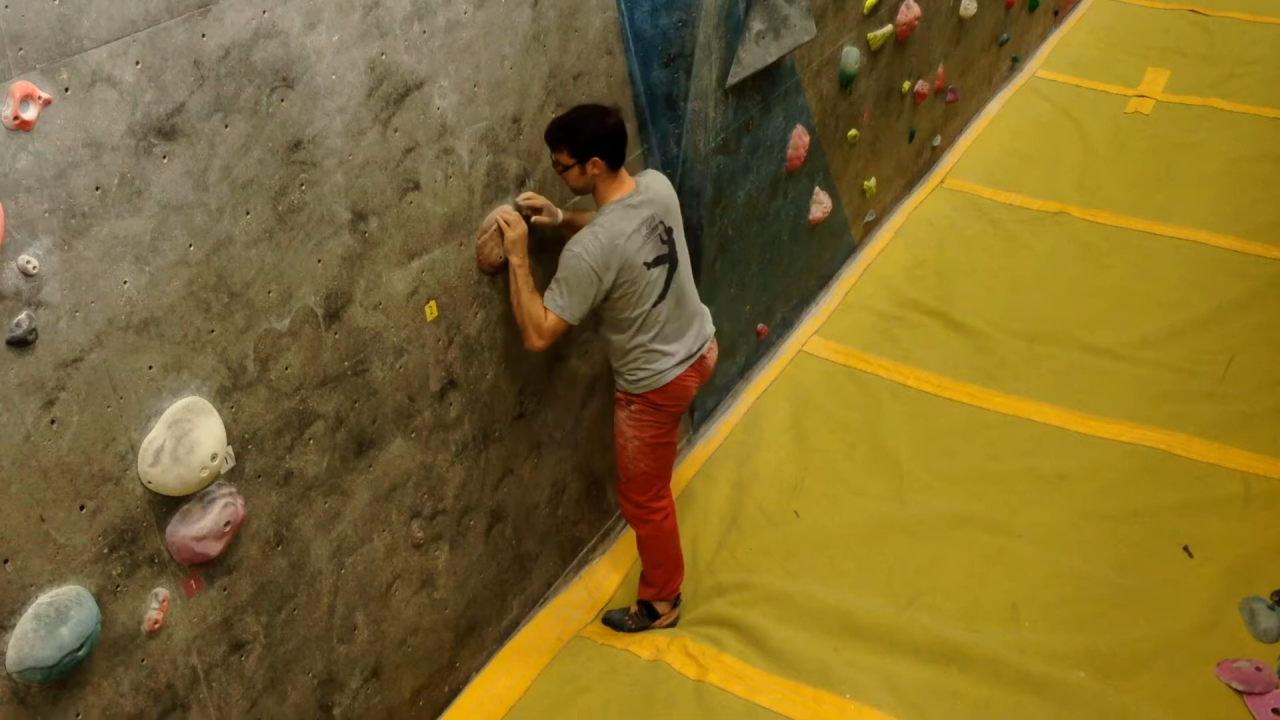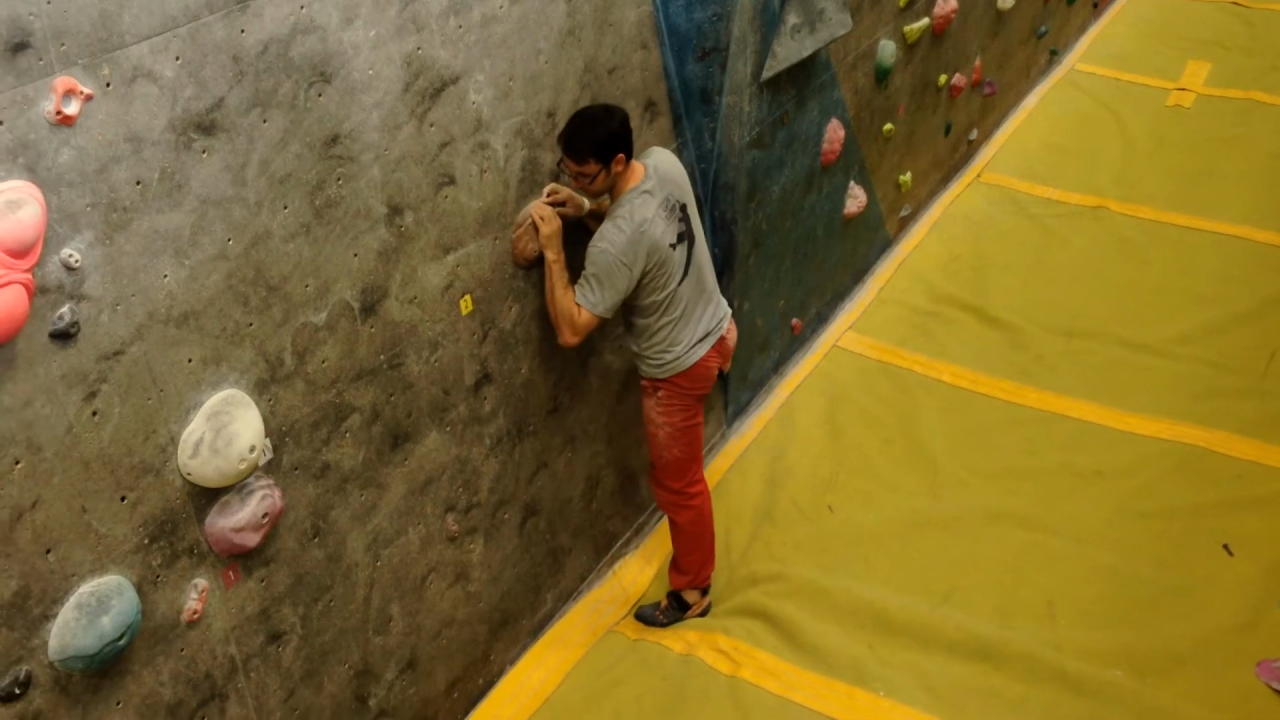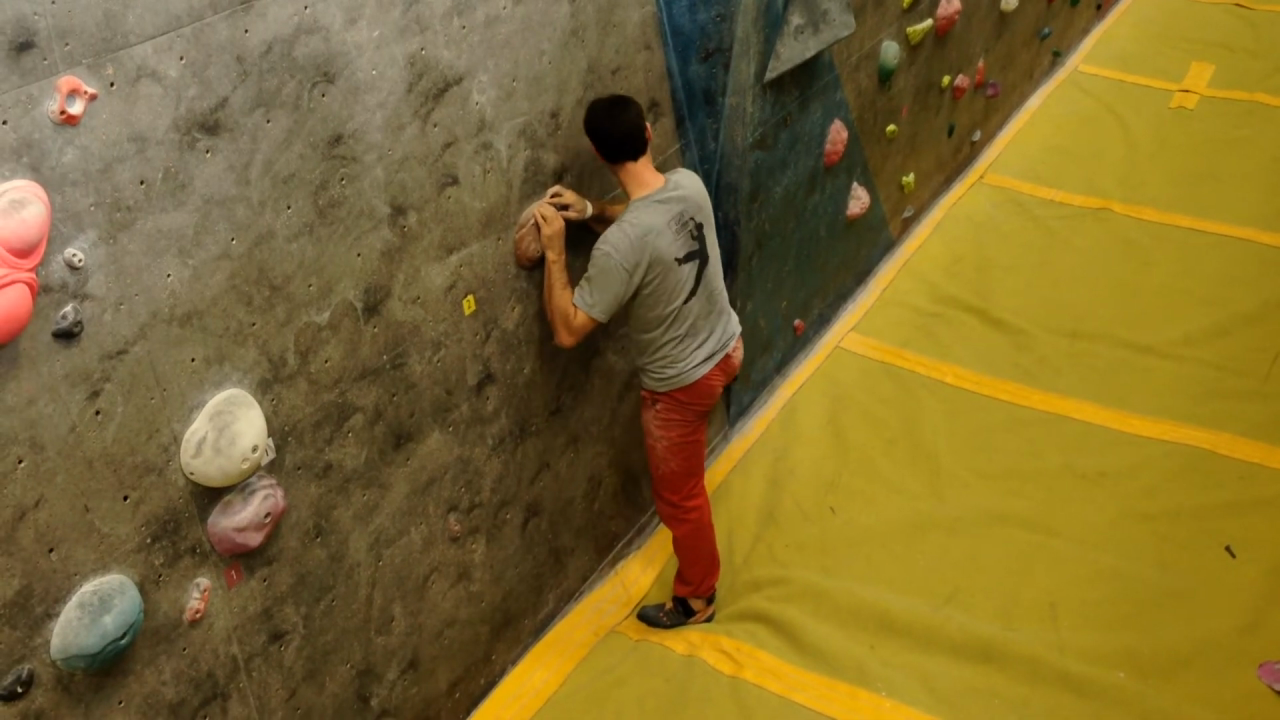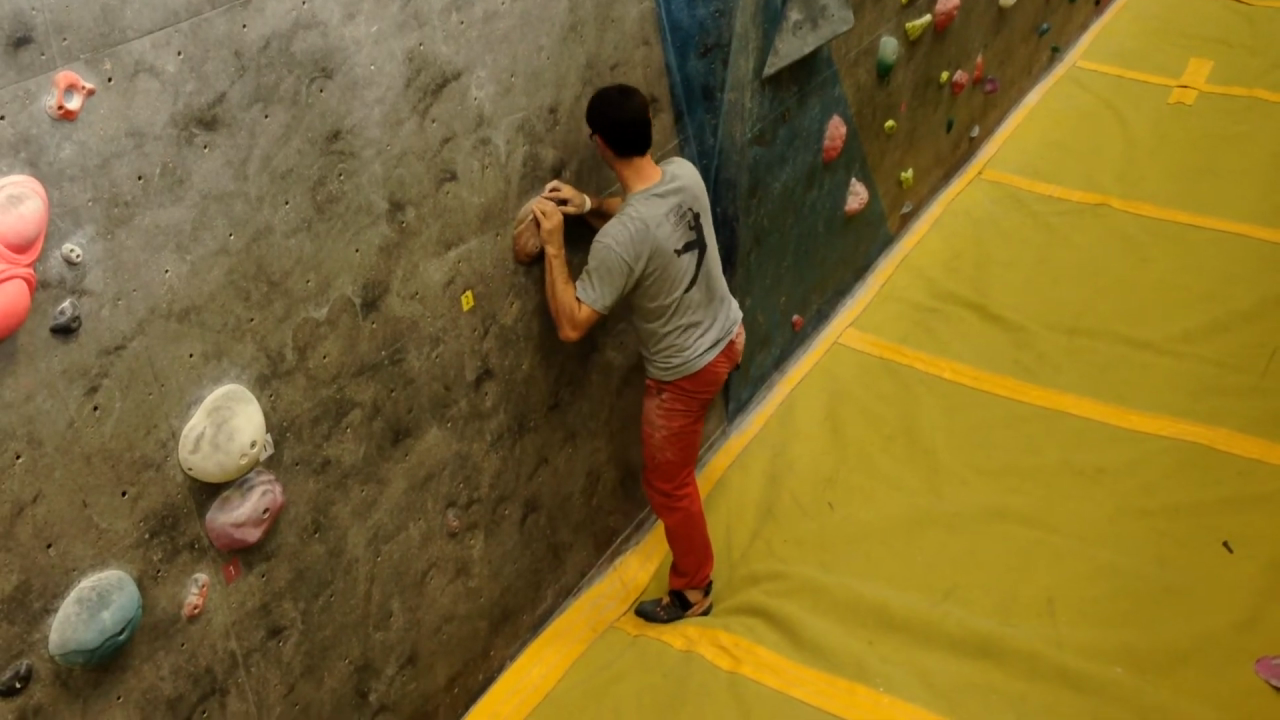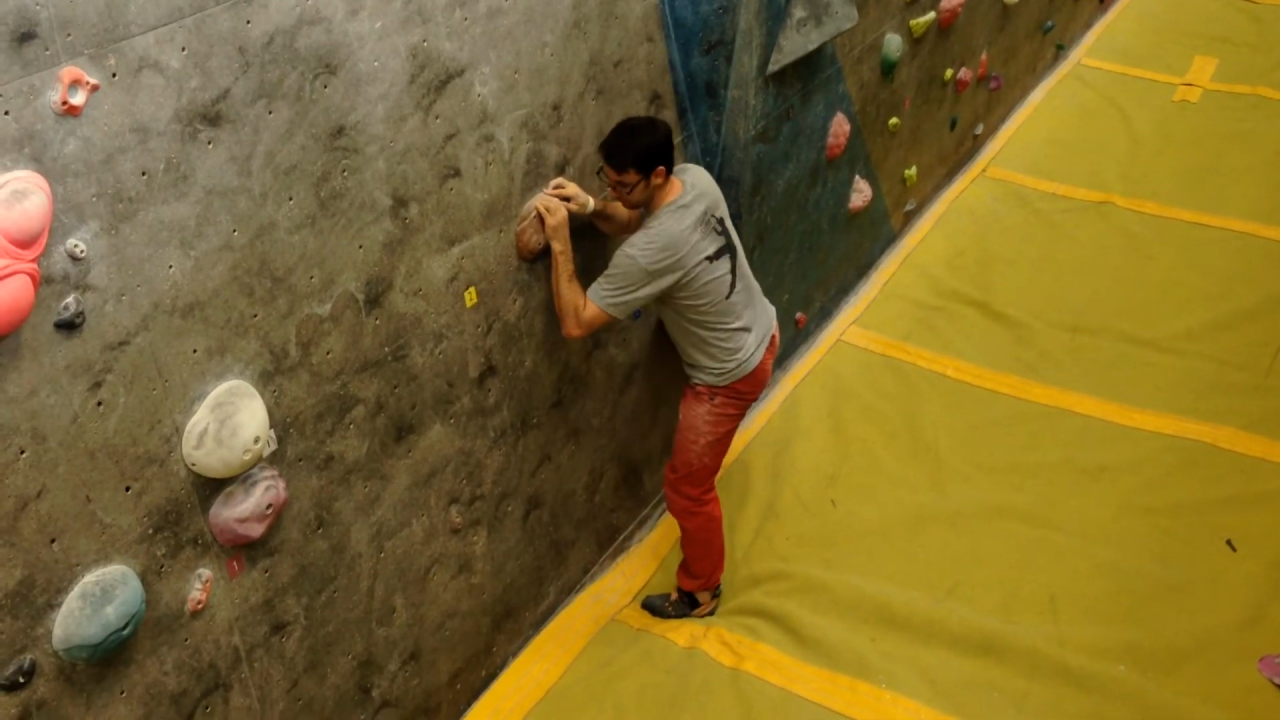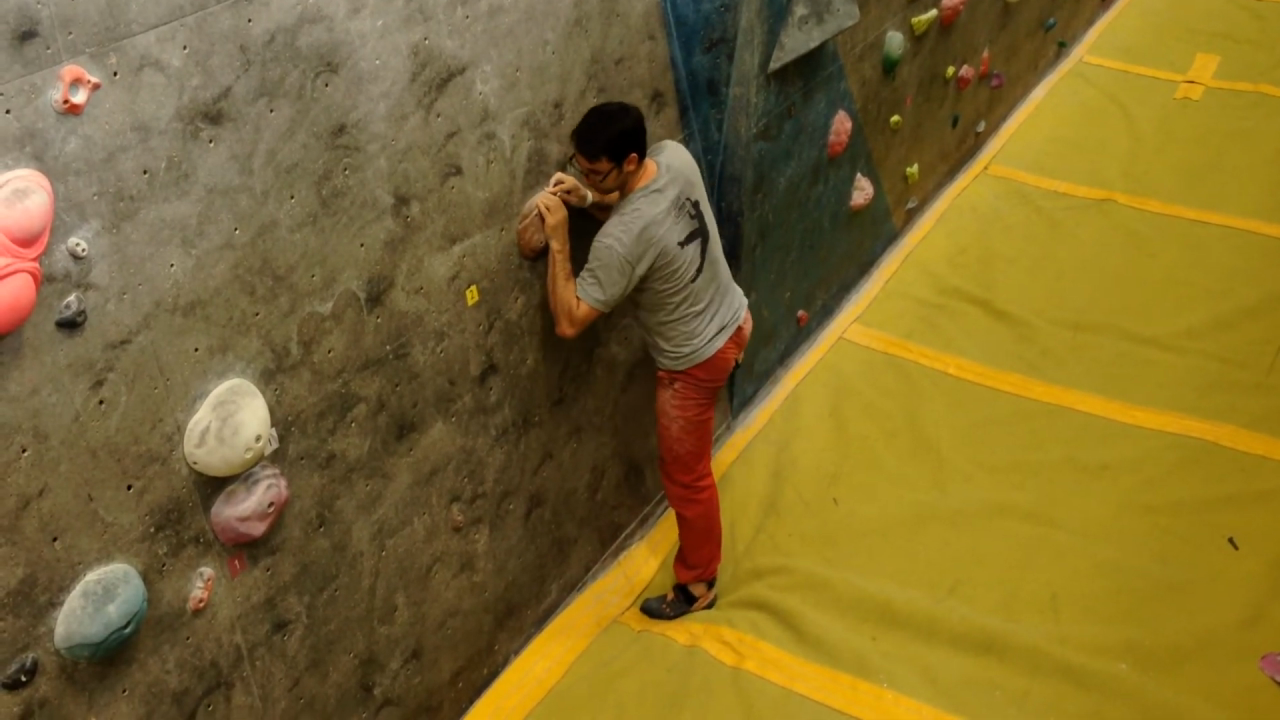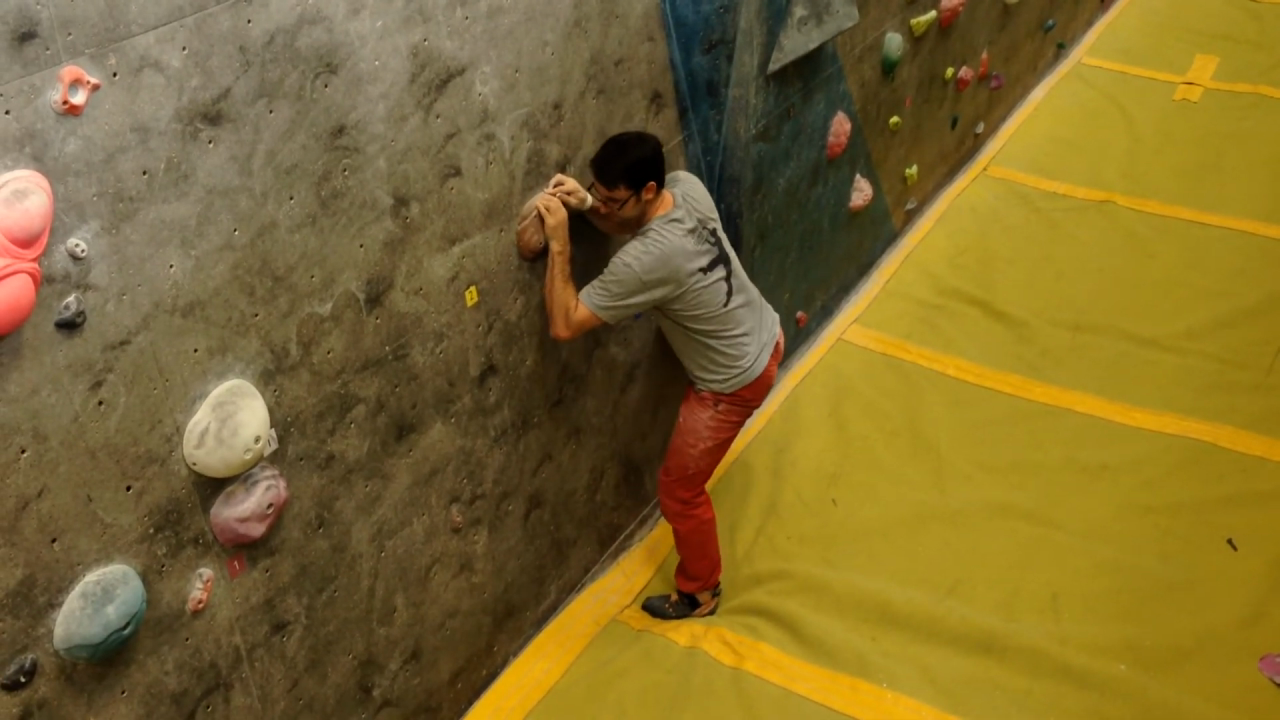
dt=0.7s
person 1, frame 1
left shoulder: (589, 253)
right shoulder: (657, 185)
left elbow: (538, 335)
left wrist: (517, 257)
right wrist: (561, 218)
left hip: (655, 385)
right hip: (701, 345)
left knee: (644, 499)
left ankle: (660, 603)
person 1, frame 2
left shoulder: (617, 243)
right shoulder: (664, 161)
left elbow: (570, 330)
left wrist: (553, 250)
right wrist: (585, 207)
left hip: (677, 368)
right hip: (718, 326)
left knee: (679, 485)
left ankle: (691, 592)
right ankle: (722, 368)
person 1, frame 3
left shoulder: (620, 247)
right shoulder: (689, 183)
left elbow: (567, 332)
left wrist: (554, 250)
right wrist: (591, 210)
left hip: (680, 384)
right hip: (726, 343)
left knee: (679, 498)
left ankle: (696, 599)
right ankle: (731, 378)
person 1, frame 4
left shoulder: (620, 241)
right shoulder: (684, 173)
left elbow: (571, 326)
left wrist: (553, 245)
right wrist: (588, 205)
left hip: (685, 373)
right hip: (728, 332)
left knee: (669, 486)
left ankle: (692, 592)
person 1, frame 5
left shoulder: (648, 253)
right shoulder: (696, 178)
left elbow: (576, 323)
right elbow: (639, 221)
left wrist: (560, 242)
right wrist: (590, 206)
left hip: (730, 375)
right hip: (761, 331)
left knee: (687, 488)
left ankle: (699, 591)
person 1, frame 6
left shoulder: (621, 240)
right shoulder: (675, 156)
left elbow: (569, 322)
left wrist: (558, 239)
right wrist: (590, 199)
left hip: (695, 361)
right hip: (732, 319)
left knee: (685, 477)
left ankle: (697, 585)
person 1, frame 7
left shoulder: (643, 262)
right shoulder: (687, 186)
left elbow: (563, 324)
right elbow: (636, 224)
left wrist: (559, 242)
right wrist: (587, 205)
left hip: (736, 381)
right hip: (766, 336)
left knee: (678, 490)
left ankle: (699, 592)
